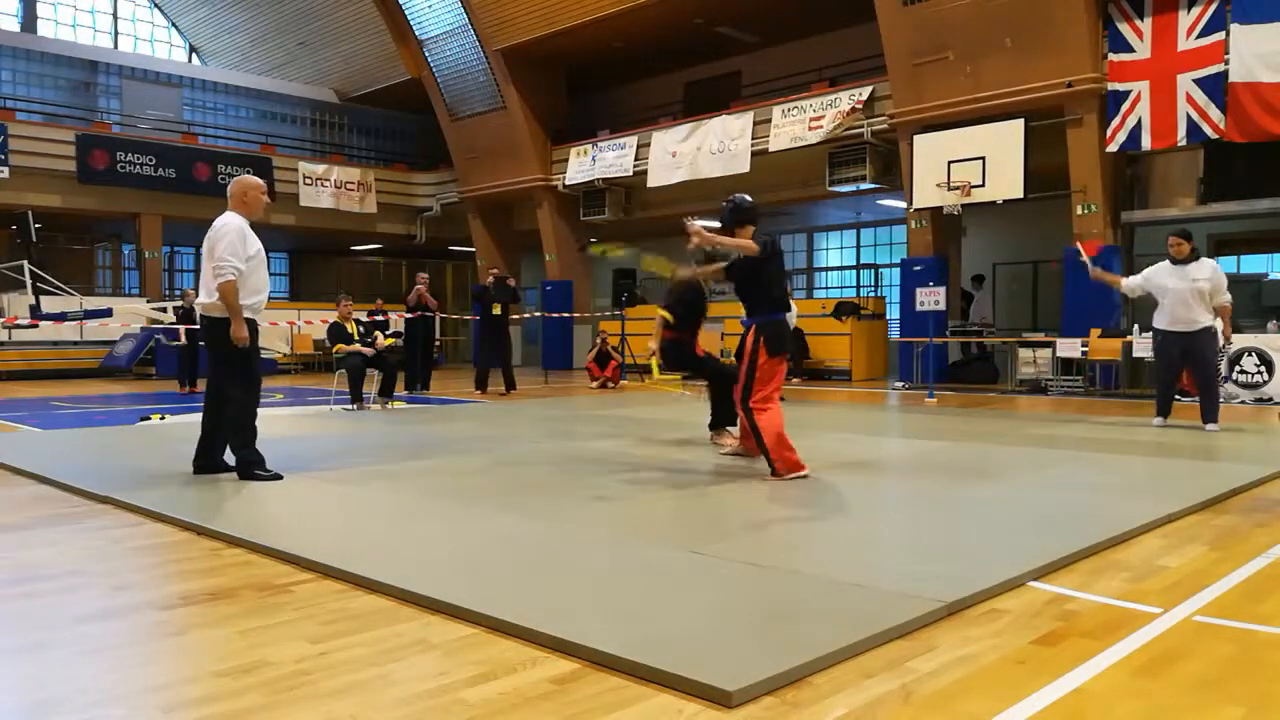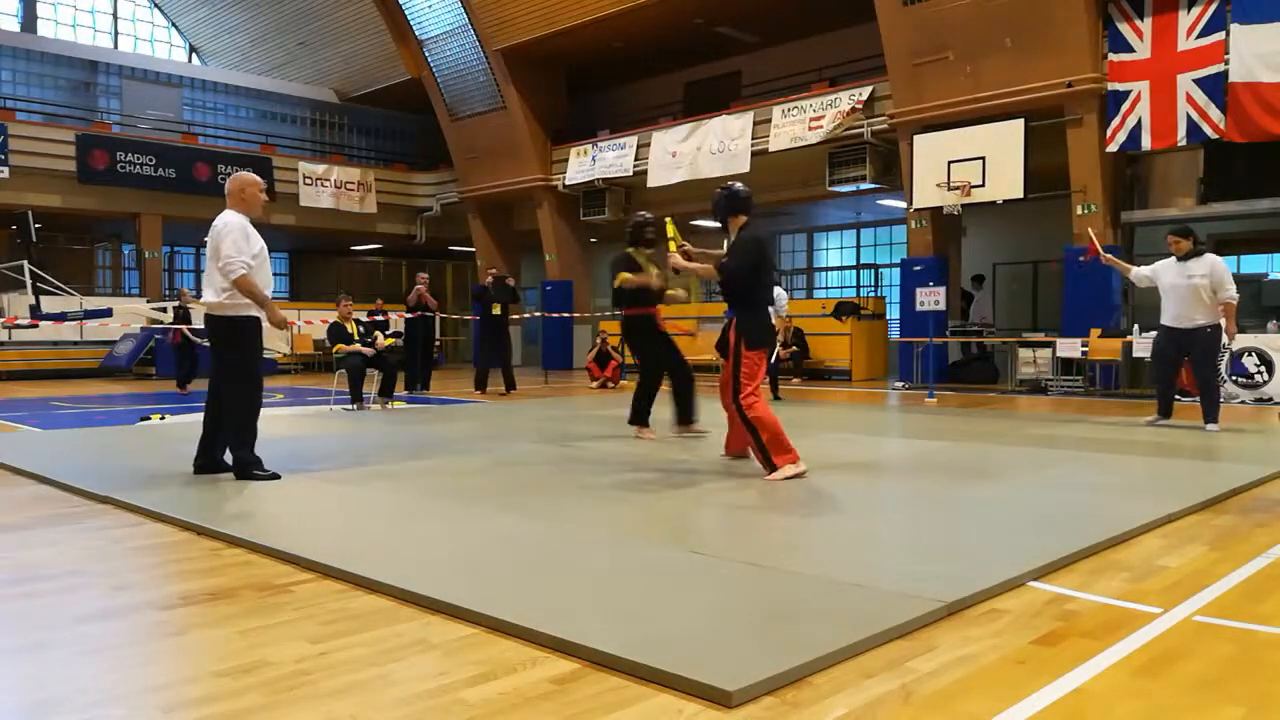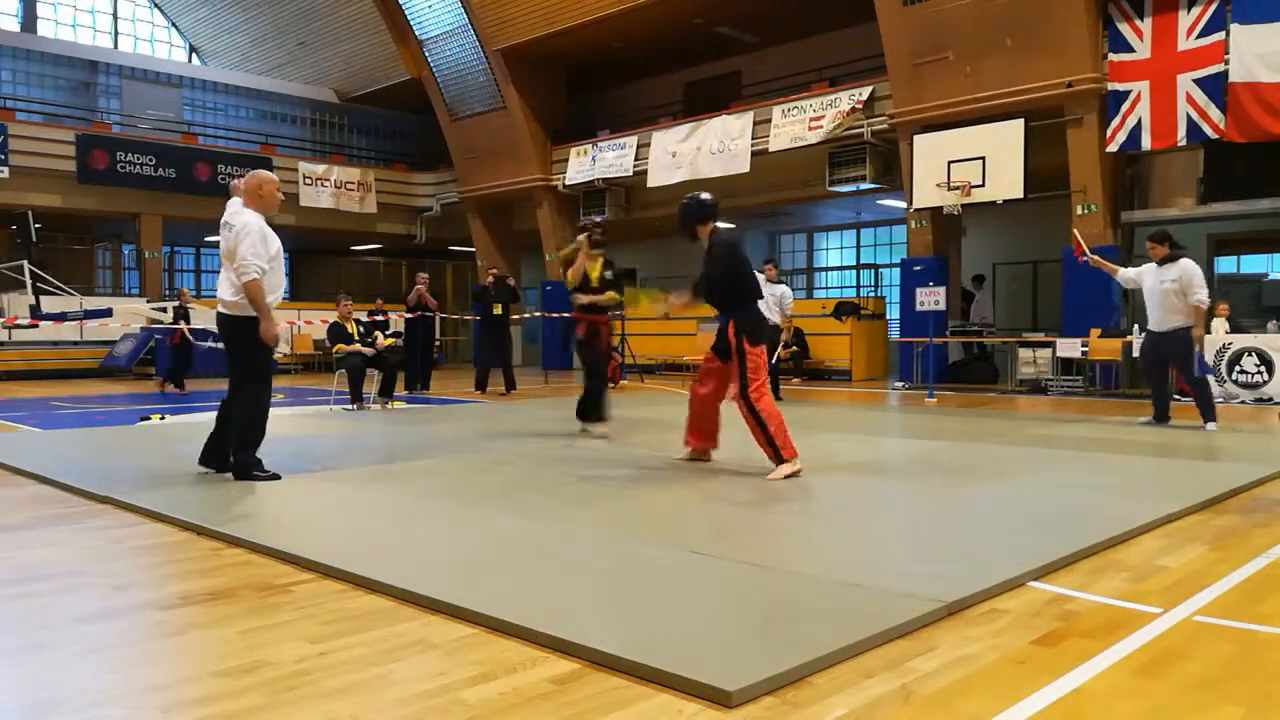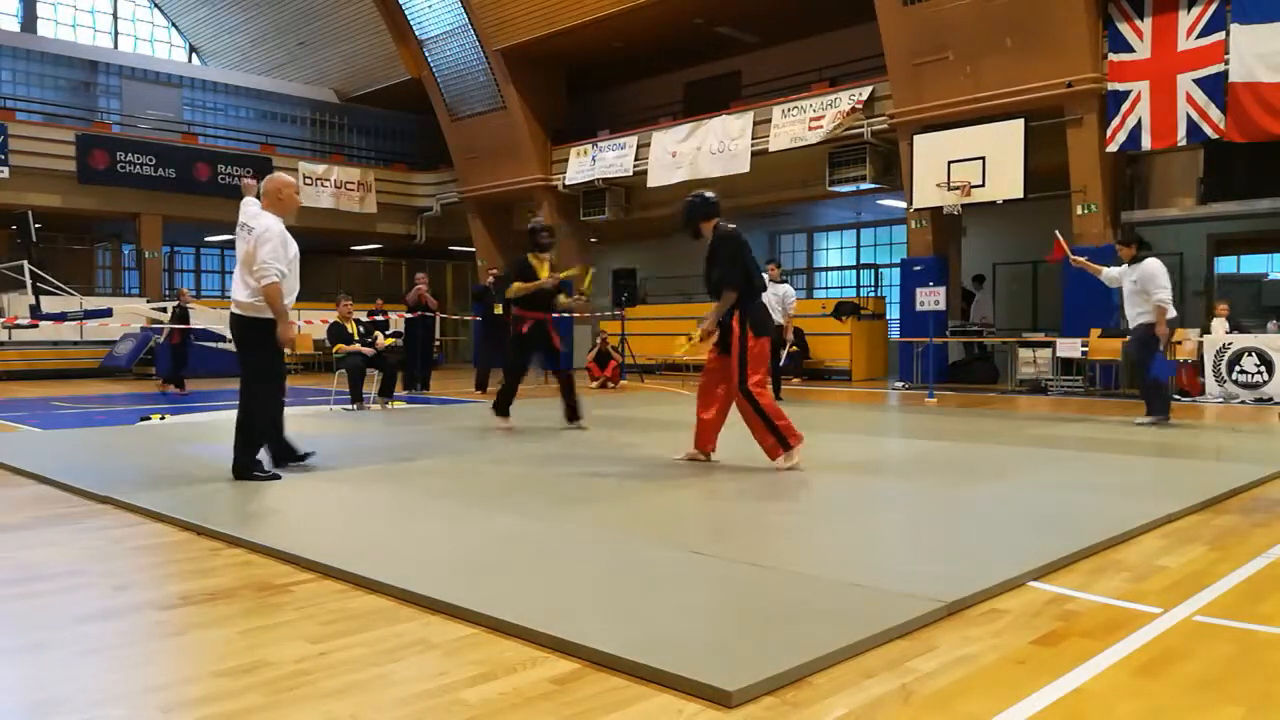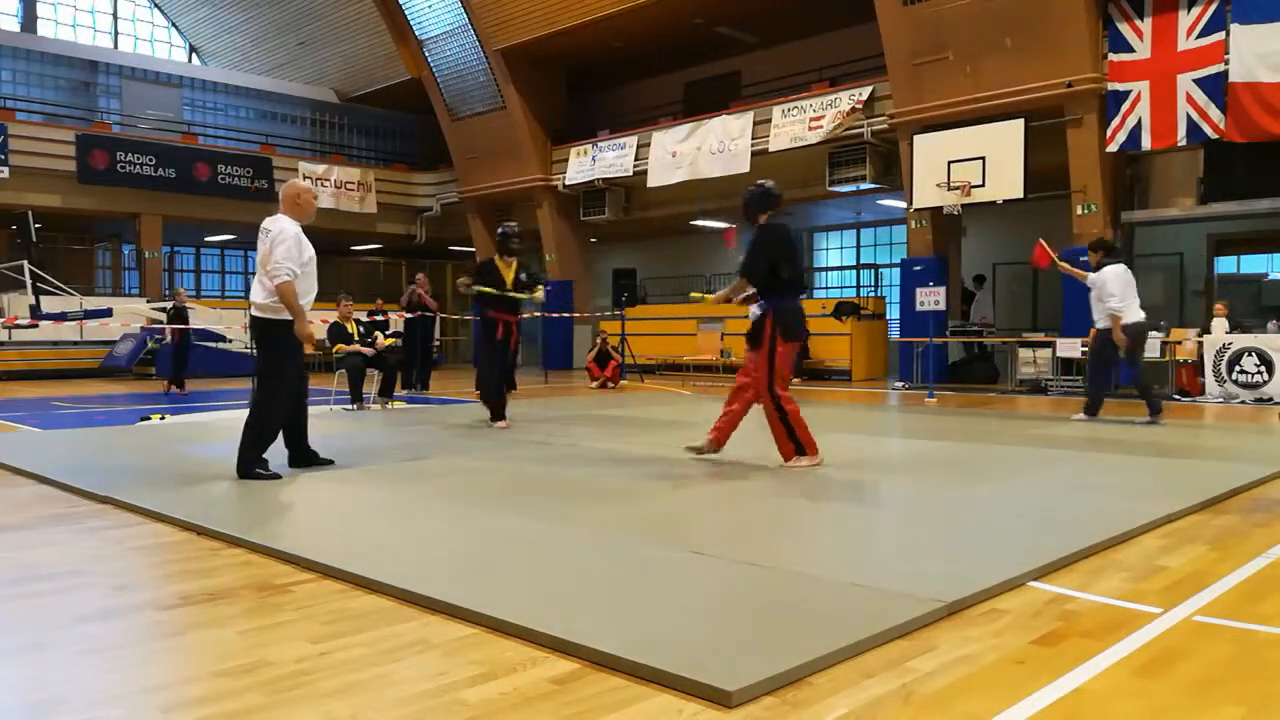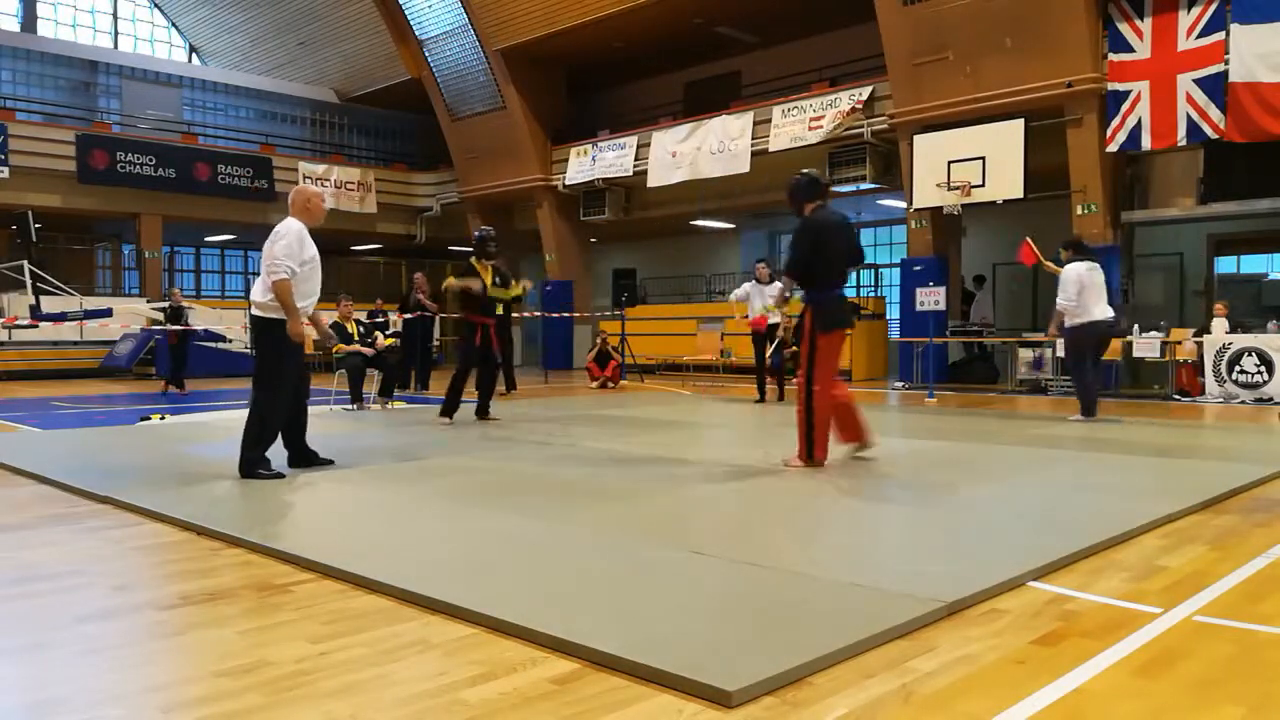
dt=0.3s
person 1, frame 1
left shoulder: (232, 226)
right shoulder: (233, 226)
right elbow: (226, 278)
right wrist: (238, 322)
left hip: (220, 320)
right hip: (230, 322)
left knee: (222, 389)
right knee: (243, 389)
left ankle: (208, 457)
right ankle: (248, 461)
person 1, frame 2
left shoulder: (230, 222)
right shoulder: (235, 224)
right elbow: (238, 273)
right wrist: (269, 307)
left hip: (225, 318)
right hip: (236, 319)
left knee: (223, 390)
right knee: (245, 390)
left ankle: (208, 457)
right ankle: (245, 462)
person 1, frame 3
left shoulder: (235, 215)
right shoulder: (254, 225)
right elbow: (250, 278)
left wrist: (239, 191)
right wrist: (267, 319)
left hip: (235, 317)
right hip: (247, 320)
left knee: (242, 389)
right knee: (253, 391)
left ankle: (216, 452)
right ankle: (245, 462)
person 1, frame 4
left shoulder: (252, 213)
right shoulder: (272, 229)
left elbow: (250, 200)
right elbow: (269, 280)
left wrist: (250, 189)
right wrist: (284, 323)
left hip: (251, 318)
right hip: (260, 321)
left knee: (270, 387)
right knee: (259, 391)
left ankle: (280, 449)
right ankle: (245, 464)
person 1, frame 5
left shoulder: (274, 223)
right shoulder: (288, 231)
right elbow: (282, 280)
right wrist: (301, 320)
left hip: (277, 322)
right hip: (277, 322)
left knee: (294, 388)
right knee: (273, 392)
left ankle: (300, 452)
right ankle: (250, 461)
person 1, frame 6
left shoulder: (299, 234)
right shoulder: (292, 230)
right elbow: (279, 276)
left wrist: (317, 321)
right wrist: (293, 319)
left hip: (285, 324)
right hip: (273, 323)
left knee: (296, 388)
right knee: (272, 392)
left ankle: (299, 452)
right ankle: (252, 460)
person 2, frame 1
left shoulder: (765, 244)
right shoulder: (746, 256)
left elbow: (752, 249)
right elbow: (730, 270)
left wrist: (707, 238)
right wrist: (699, 271)
left hip: (766, 333)
right hip: (764, 330)
left knee: (756, 400)
right knee: (748, 392)
left ankle: (788, 464)
right ankle: (747, 443)
person 2, frame 2
left shoulder: (750, 239)
right shoulder: (748, 238)
left elbow: (723, 273)
right elbow: (731, 259)
left wrist: (684, 266)
right wrist: (697, 253)
left hip: (747, 327)
right hip: (747, 324)
left knee: (745, 396)
right knee: (731, 386)
left ankle: (787, 461)
right ankle: (738, 444)
person 2, frame 3
left shoulder: (720, 244)
right shoulder: (717, 244)
left elbow: (706, 290)
left wrist: (676, 303)
right wrist: (683, 299)
left hip: (743, 327)
right hip: (733, 326)
left knee: (751, 393)
right knee: (705, 384)
left ankle: (786, 458)
right ankle: (699, 446)
person 2, frame 4
left shoulder: (727, 238)
right shoulder: (720, 241)
left elbow: (734, 288)
left wrist: (713, 320)
right wrist: (713, 321)
left hip: (748, 321)
right hip: (736, 321)
left knee: (747, 387)
right knee: (712, 383)
left ankle: (788, 443)
right ankle: (703, 447)
person 2, frame 5
left shoulder: (769, 231)
right shoulder: (783, 232)
left elbow: (750, 276)
left wrist: (725, 295)
right wrist: (737, 295)
left hip: (779, 318)
right hip: (779, 316)
left knee: (772, 388)
right knee: (748, 381)
left ankle: (806, 451)
right ankle: (715, 440)
person 2, frame 6
left shoulder: (810, 224)
right shoulder: (842, 221)
left elbow: (793, 270)
right elbow: (855, 259)
left wrist: (780, 296)
left hip: (820, 310)
right hip: (838, 306)
left knee: (812, 380)
right knee: (826, 377)
left ankle: (811, 454)
right ankle: (856, 435)
person 3, frame 1
left shoulder: (695, 286)
right shoulder: (689, 284)
right elbow: (663, 313)
right wrist: (655, 341)
left hip: (685, 345)
right hip: (679, 346)
left knee: (725, 374)
right knee: (725, 375)
left ankle: (719, 428)
right ankle: (718, 430)
person 3, frame 2
left shoulder: (651, 263)
right shoulder: (623, 260)
left elbow: (661, 294)
right elbow: (622, 280)
left wrist: (676, 295)
right wrist: (647, 279)
left hip: (652, 322)
right hip: (635, 322)
left knee: (680, 369)
right knee: (652, 372)
left ankle: (685, 422)
right ankle: (640, 423)
person 3, frame 3
left shoulder: (610, 267)
right shoulder: (575, 263)
left elbow: (614, 296)
right elbow: (573, 281)
left wrist: (590, 298)
right wrist: (582, 253)
left hip: (603, 325)
right hip: (582, 324)
left knee: (601, 375)
right knee: (594, 370)
left ankle: (588, 417)
right ankle: (595, 418)
person 3, frame 4
left shoulder: (552, 268)
right shoulder: (521, 264)
left elbow: (557, 298)
right elbow: (511, 291)
left wrist: (570, 301)
right wrist: (540, 283)
left hip: (545, 324)
right hip: (524, 323)
left knee: (563, 369)
right knee: (515, 370)
left ankle: (573, 416)
right ankle: (501, 411)
person 3, frame 5
left shoulder: (522, 269)
right shoulder: (487, 267)
left elbow: (537, 286)
right elbow: (464, 284)
left wrist: (539, 294)
right wrist: (465, 284)
left hip: (513, 325)
right hip: (493, 323)
left knee: (506, 368)
right knee: (492, 366)
left ankle: (492, 402)
right ankle: (497, 415)
person 3, frame 6
left shoulder: (497, 271)
right shoulder: (467, 270)
left elbow: (511, 290)
right elbow: (448, 284)
left wrist: (522, 285)
right wrist: (467, 283)
left hip: (489, 328)
right hip: (470, 326)
left knee: (490, 369)
right knee: (465, 367)
left ankle: (483, 410)
right ankle: (447, 412)
person 4, frame 1
left shoulder: (1210, 267)
right shoulder: (1159, 270)
left elbow: (1221, 300)
right elbow: (1131, 284)
left wrist: (1226, 326)
right wrist: (1103, 277)
left hip: (1201, 332)
right hip: (1167, 333)
left knee: (1207, 376)
right knee: (1166, 376)
left ankle: (1210, 420)
right ankle: (1161, 414)
person 4, frame 2
left shoulder: (1212, 262)
right shoulder: (1164, 266)
left elbow: (1228, 295)
right elbow: (1139, 275)
left wrist: (1230, 323)
right wrist: (1114, 262)
left hip: (1203, 330)
right hip: (1170, 329)
left knee: (1206, 376)
right knee: (1162, 371)
left ankle: (1211, 420)
right ankle: (1163, 413)
person 4, frame 3
left shoulder: (1186, 267)
right shoulder: (1148, 270)
left elbow: (1199, 299)
right elbow: (1125, 276)
left wrist: (1198, 327)
right wrist: (1101, 263)
left hip: (1182, 332)
right hip: (1156, 332)
left knee: (1193, 376)
right knee: (1154, 376)
left ankle: (1209, 419)
right ankle: (1160, 416)
person 4, frame 4
left shoulder: (1149, 266)
right shoulder: (1131, 268)
left elbow: (1160, 297)
right elbow: (1109, 275)
left wrist: (1160, 324)
right wrist: (1084, 264)
left hip: (1153, 326)
right hip: (1146, 326)
left knee: (1141, 367)
right knee: (1151, 370)
left ankle: (1156, 412)
right ankle: (1160, 412)
person 4, frame 5
left shoulder: (1108, 273)
right shoulder: (1119, 269)
left elbow: (1114, 305)
right elbow: (1094, 280)
left wrist: (1116, 331)
right wrist: (1070, 270)
left hip: (1113, 330)
right hip: (1135, 327)
left knee: (1097, 370)
right knee: (1134, 370)
left ankle: (1090, 411)
right ankle: (1155, 410)
person 4, frame 6
left shoulder: (1071, 269)
right shoulder: (1095, 267)
left elbow: (1065, 302)
left wrist: (1054, 325)
left hip: (1082, 327)
right hip: (1105, 323)
left knee: (1081, 369)
right knee: (1090, 367)
left ankle: (1088, 411)
right ankle: (1090, 407)
